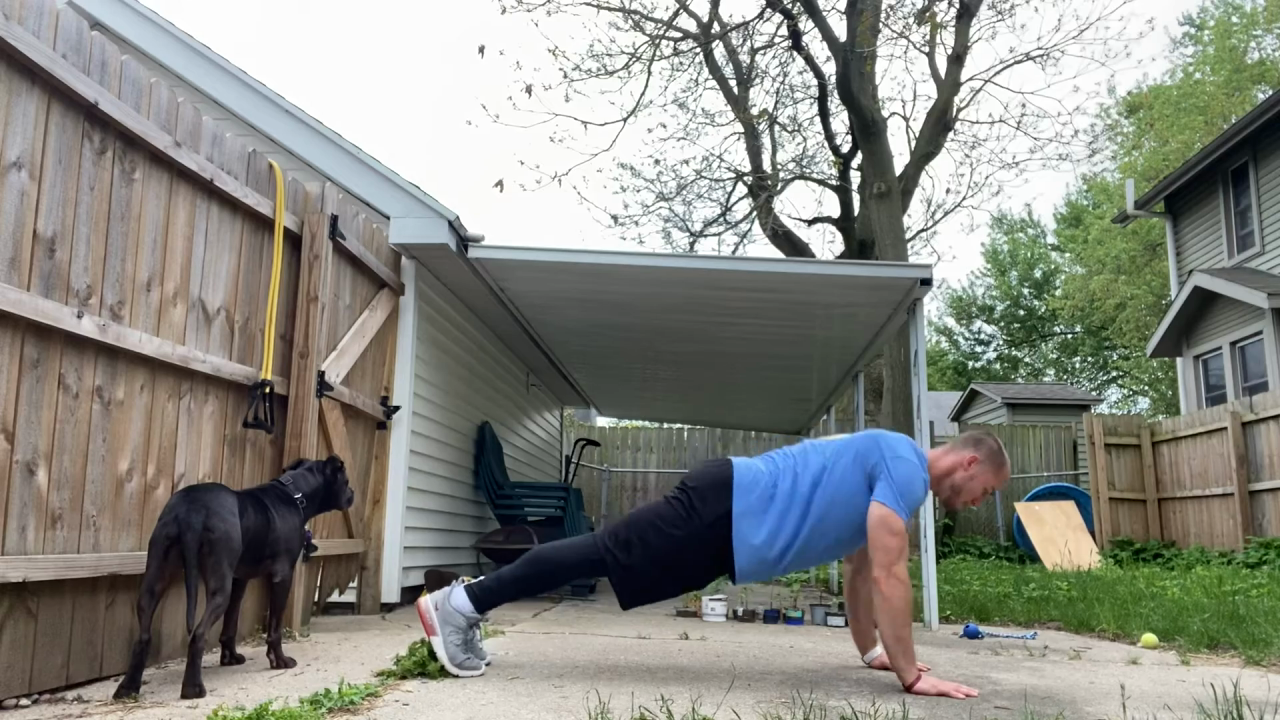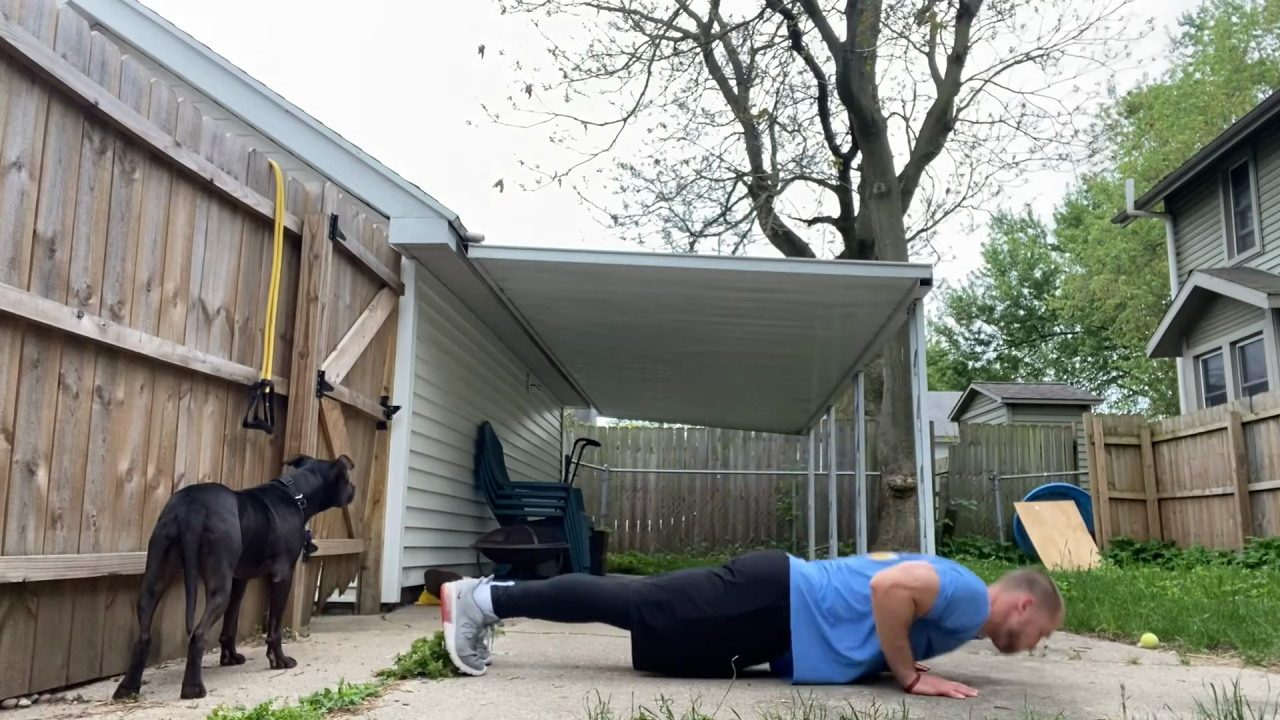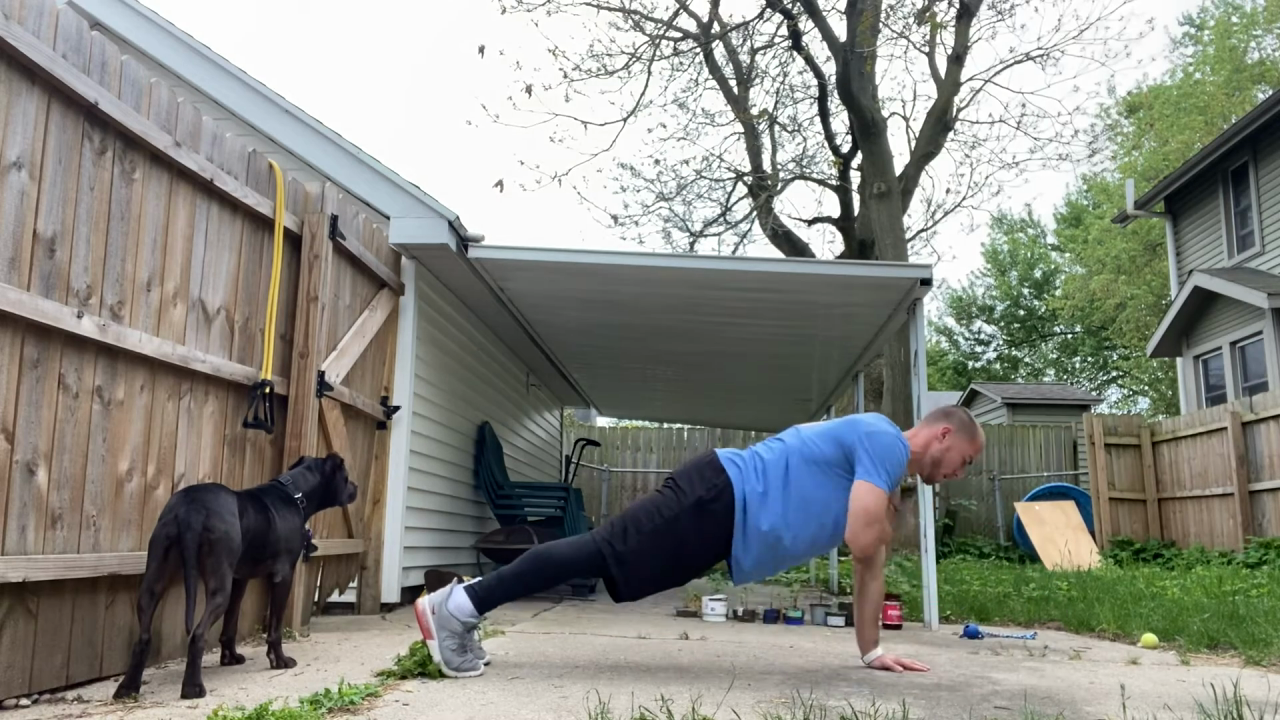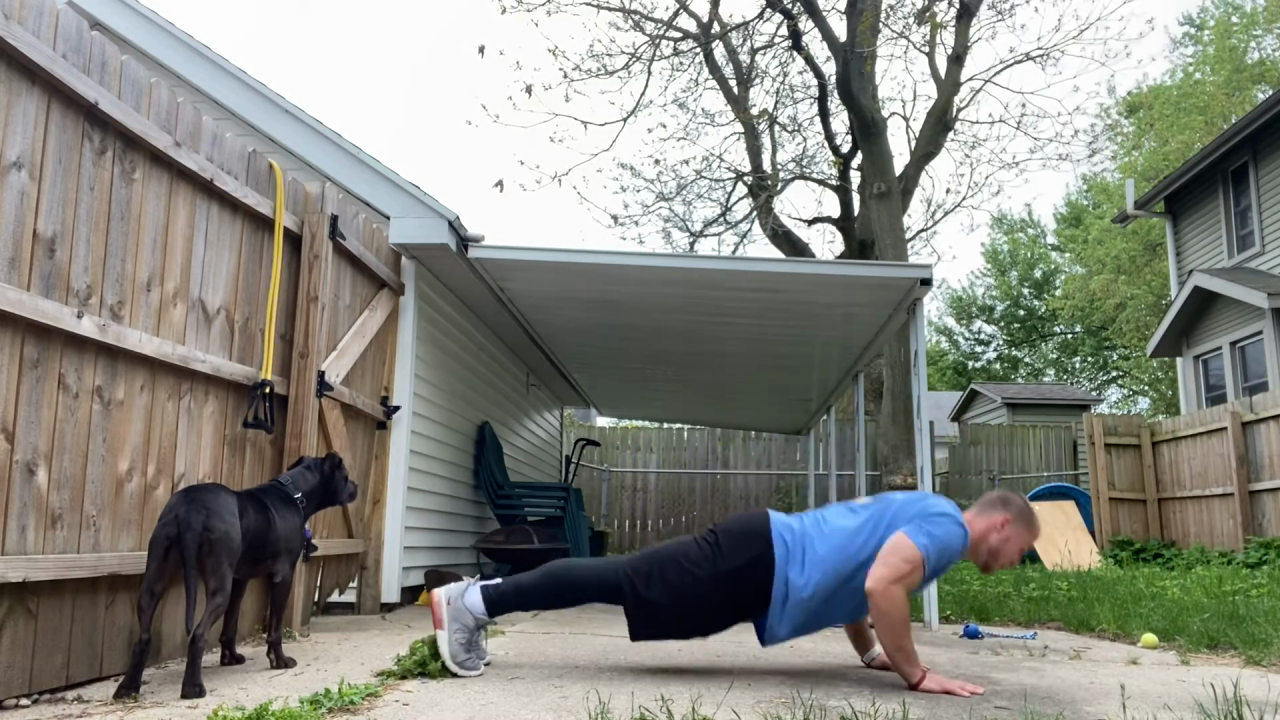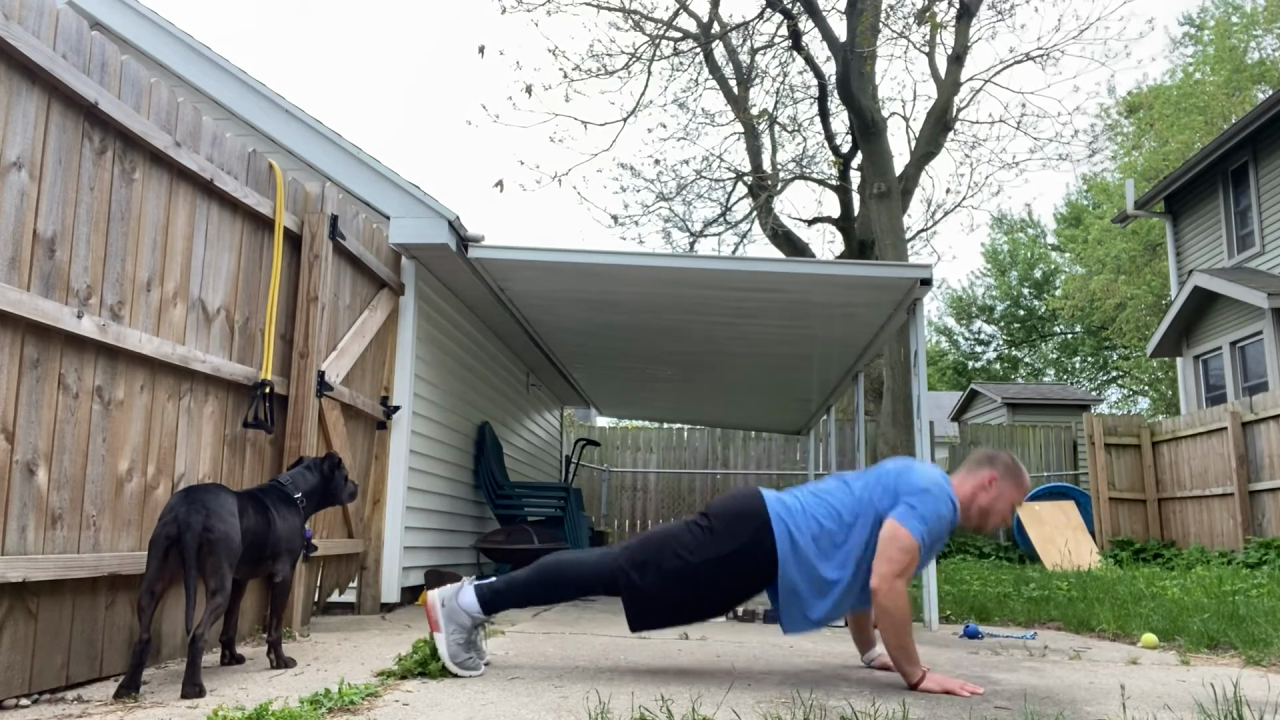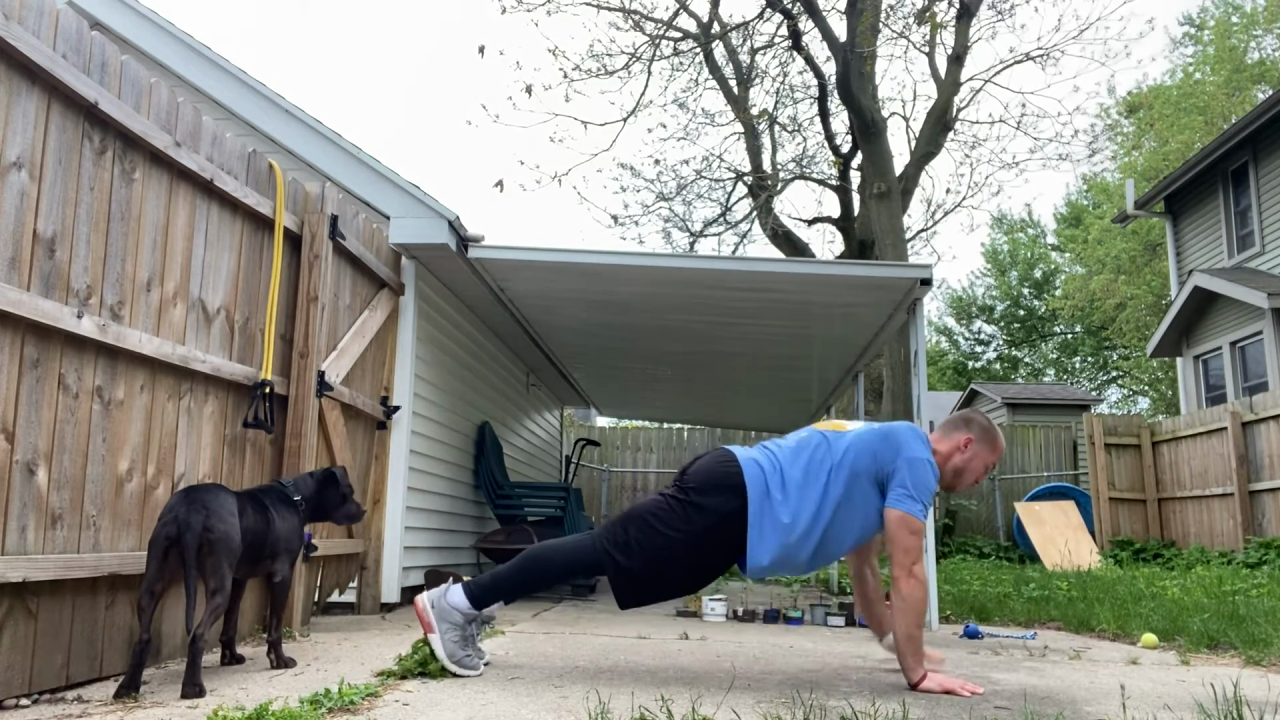
dt=0.7s
person 1, frame 1
left shoulder: (895, 466)
right shoulder: (907, 467)
left elbow: (857, 559)
right elbow: (886, 573)
left wrist: (870, 647)
right wrist: (909, 672)
left hip: (735, 514)
right hip: (728, 509)
left knee: (598, 557)
right knee: (601, 555)
left ankle: (466, 602)
right ankle: (459, 603)
person 1, frame 2
left shoulder: (950, 583)
right shoulder: (971, 602)
right elbow: (889, 586)
left wrist: (885, 657)
right wrist: (908, 673)
left hip: (784, 587)
right hip: (777, 606)
left knee: (634, 598)
right knee: (630, 605)
left ankle: (492, 593)
right ankle: (482, 596)
person 1, frame 3
left shoulder: (879, 463)
right shoulder: (883, 440)
left elbow: (868, 562)
right elbow: (865, 543)
left wrist: (871, 650)
right wrist: (897, 520)
left hip: (724, 510)
right hip: (716, 498)
left knee: (597, 554)
right knee: (601, 554)
left ankle: (462, 604)
right ankle: (455, 605)
person 1, frame 4
left shoulder: (927, 517)
right shoulder: (946, 523)
left elbow: (851, 572)
right elbow: (880, 587)
left wrist: (871, 651)
right wrist: (915, 672)
left hip: (765, 556)
right hip: (758, 562)
left knee: (618, 581)
right knee: (622, 583)
left ankle: (476, 599)
right ankle: (472, 601)
person 1, frame 5
left shoulder: (915, 483)
right shoulder: (932, 497)
left elbow: (864, 577)
right elbow: (883, 584)
left wrist: (870, 649)
right wrist: (913, 671)
left hip: (756, 531)
right hip: (756, 540)
left knee: (614, 568)
right knee: (618, 572)
left ankle: (471, 598)
right ankle: (465, 603)
person 1, frame 6
left shoulder: (888, 445)
right shoulder: (916, 457)
left elbow: (857, 550)
right elbow: (909, 573)
left wrist: (886, 632)
right wrist: (917, 672)
left hip: (729, 485)
right hip: (733, 501)
left knee: (601, 550)
right knee: (605, 552)
left ankle: (465, 603)
right ankle: (457, 601)
